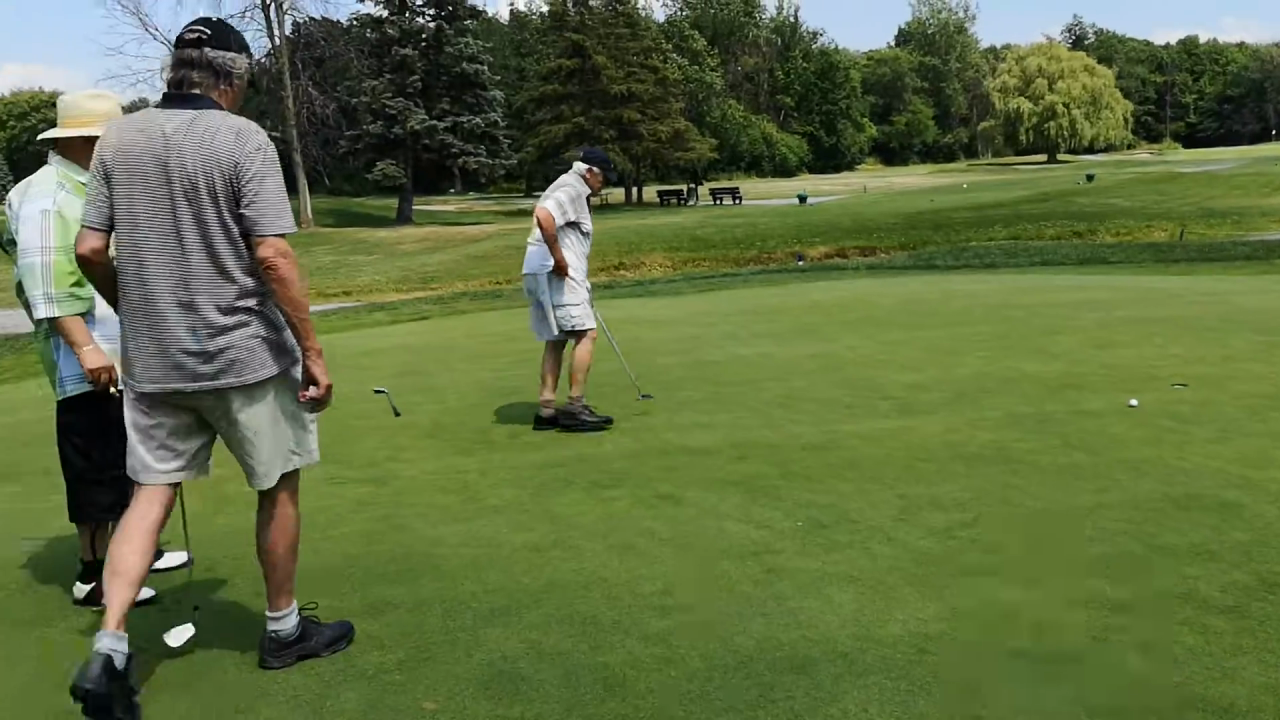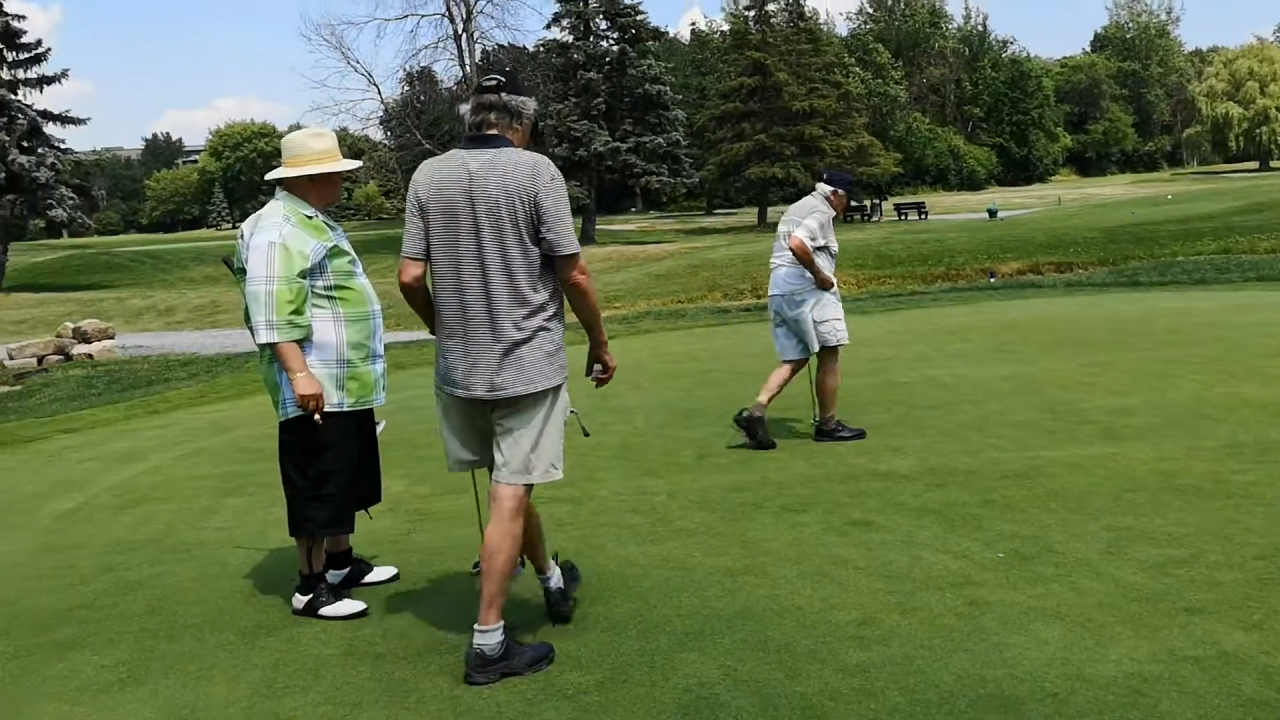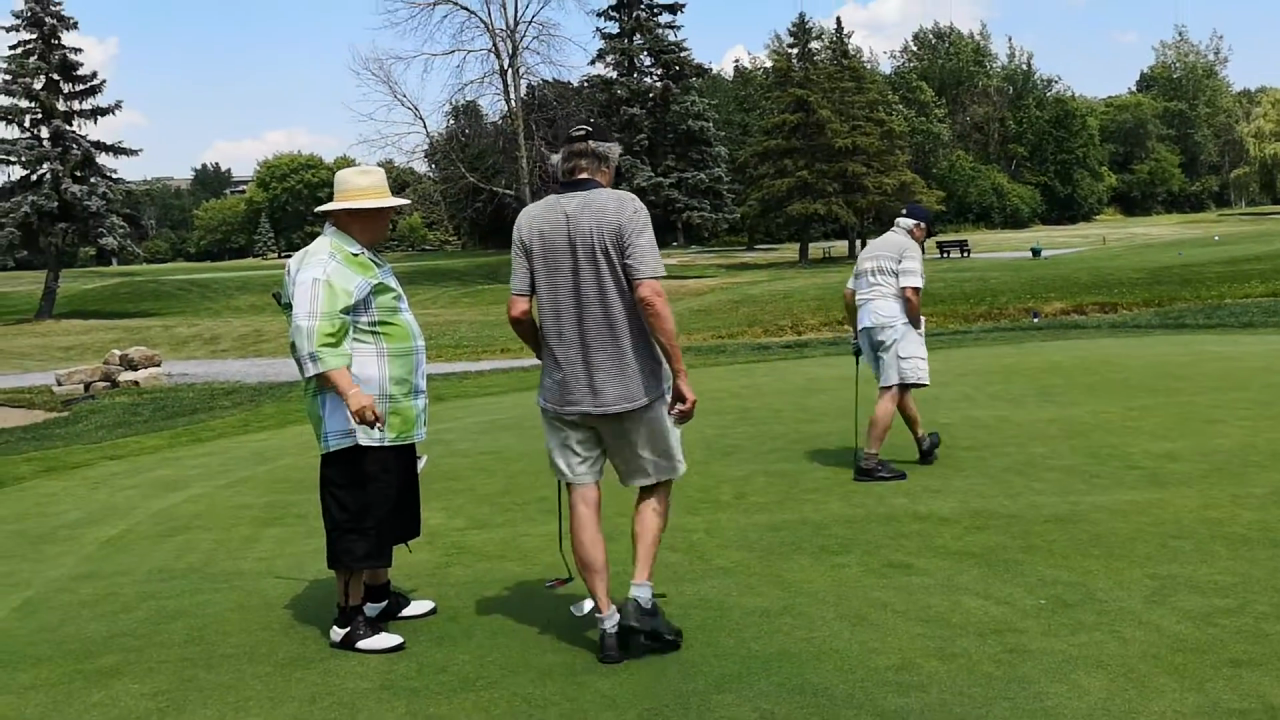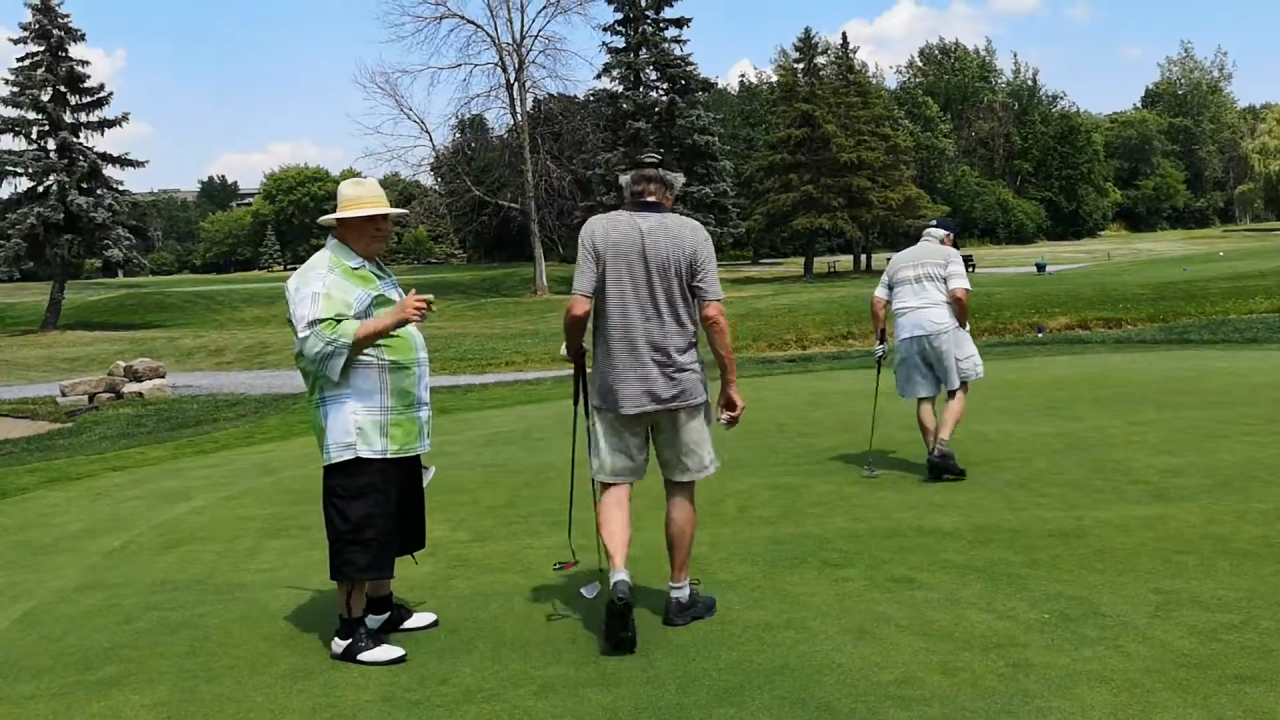
dt=0.5s
person 1, frame 1
left shoulder: (117, 139)
right shoulder: (244, 140)
left elbow: (90, 251)
right elbow: (273, 256)
right wrist: (313, 353)
left hip: (152, 361)
right hip: (242, 356)
left knee: (153, 495)
right knee: (279, 489)
left ankle: (108, 650)
right ankle: (283, 628)
person 1, frame 2
left shoulder: (428, 175)
right shoulder: (536, 171)
left elbow: (410, 276)
right elbow: (574, 274)
right wrist: (600, 343)
left hip: (460, 366)
right hip: (528, 363)
left knee: (509, 486)
right knee: (510, 496)
left ankle: (552, 584)
right ankle: (487, 642)
person 1, frame 3
left shoulder: (530, 219)
right shoulder: (625, 207)
left elbow: (518, 311)
right elbow: (650, 297)
right wrist: (680, 372)
left hip: (564, 389)
right hip: (630, 384)
left knee: (583, 501)
right knee: (655, 487)
left ankle: (605, 619)
right ankle: (639, 600)
person 1, frame 4
left shoulder: (597, 229)
right shoulder: (691, 232)
left elbow: (577, 310)
right elbow: (713, 316)
left wrist: (573, 350)
right wrist: (730, 382)
left hip: (614, 387)
right hip: (680, 386)
left knee: (614, 489)
right knee: (681, 490)
left ankle: (619, 580)
right ankle: (680, 596)
person 2, frame 1
left shoulder: (88, 191)
right shoulder: (49, 195)
right elbow: (49, 285)
right wrist: (84, 346)
right hip: (95, 368)
left knee: (127, 465)
right knee: (100, 472)
right ankle: (93, 574)
person 2, frame 2
left shoulder: (313, 222)
right shoulder: (277, 228)
right elbow: (273, 311)
right wrist: (299, 373)
left hip: (346, 383)
right hip: (317, 386)
left knee: (344, 481)
right knee: (317, 488)
left ankle: (342, 564)
right ankle: (311, 586)
person 2, frame 3
left shoulder: (364, 257)
right shoulder: (324, 263)
right elbow: (315, 341)
right wrist: (352, 393)
left hip: (389, 416)
right hip: (356, 420)
left knee: (384, 512)
right knee: (357, 517)
left ankle: (379, 596)
right ankle: (349, 621)
person 2, frame 4
left shoulder: (371, 269)
right shoulder: (324, 274)
right elbow: (322, 340)
right wrist: (391, 319)
left hip: (392, 426)
right hip: (357, 429)
left knee: (386, 523)
right knee: (359, 529)
left ankle: (381, 608)
right ankle: (351, 632)
person 3, frame 1
left shoulder: (571, 190)
right shoulder: (571, 189)
right elbow: (543, 216)
left wrist: (580, 277)
right wrist: (559, 259)
left hip: (544, 272)
right hip: (553, 273)
left knee: (557, 340)
right knee: (586, 335)
left ankle: (547, 409)
right ankle: (574, 407)
person 3, frame 2
left shoulder: (798, 208)
right shoulder: (821, 212)
right elbow: (797, 245)
right wrist: (822, 275)
left hip: (781, 289)
right hip: (806, 289)
left knee: (794, 360)
right knee: (829, 355)
left ankle: (754, 412)
right ankle: (828, 425)
person 3, frame 3
left shoulder: (870, 247)
right shoulder: (909, 247)
left elbow: (850, 293)
right elbow: (910, 294)
left wrist: (856, 331)
right wrist: (918, 325)
left hip: (867, 324)
right hip: (895, 323)
left knee: (901, 386)
right knee: (892, 391)
left ankle: (924, 442)
right ankle: (869, 462)
person 3, frame 4
left shoulder: (897, 259)
right shoulder: (949, 254)
left elbow: (878, 302)
right elbow: (959, 295)
left wrist: (880, 338)
right wrist: (963, 326)
left hip: (906, 333)
right hip: (941, 328)
left knee: (925, 397)
right knee: (958, 390)
left ankle: (936, 458)
right ankle: (942, 448)
